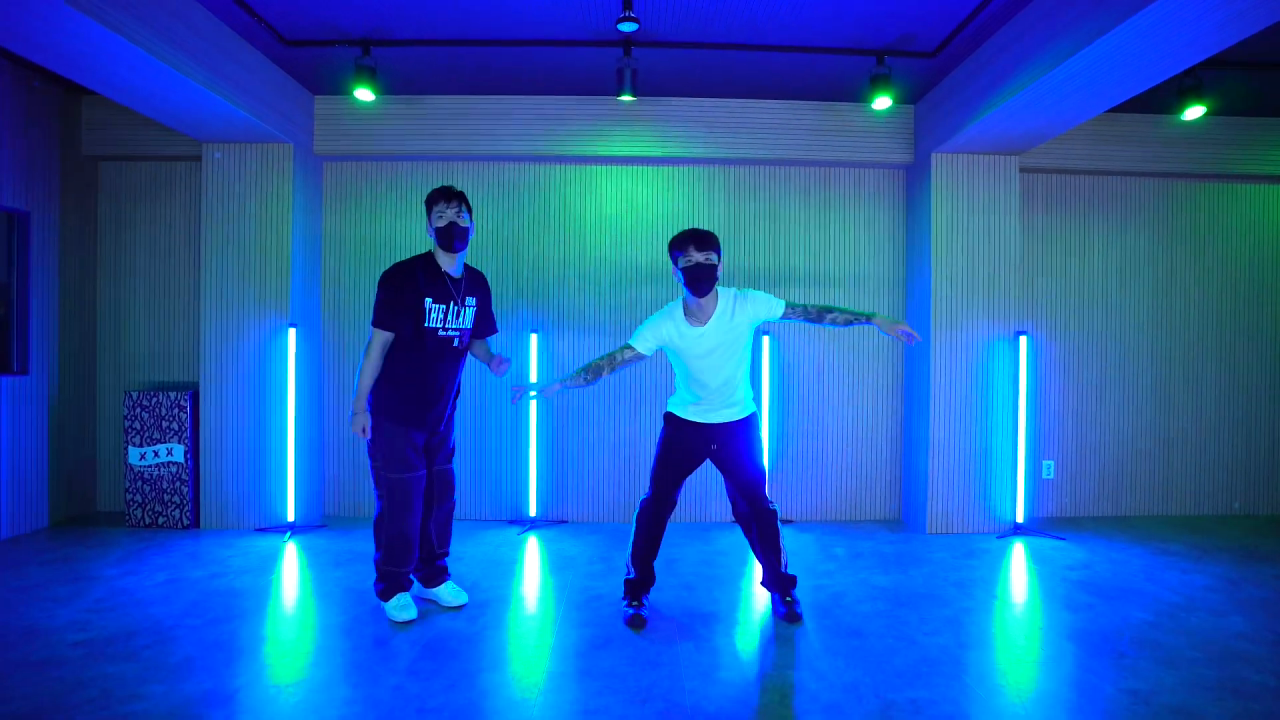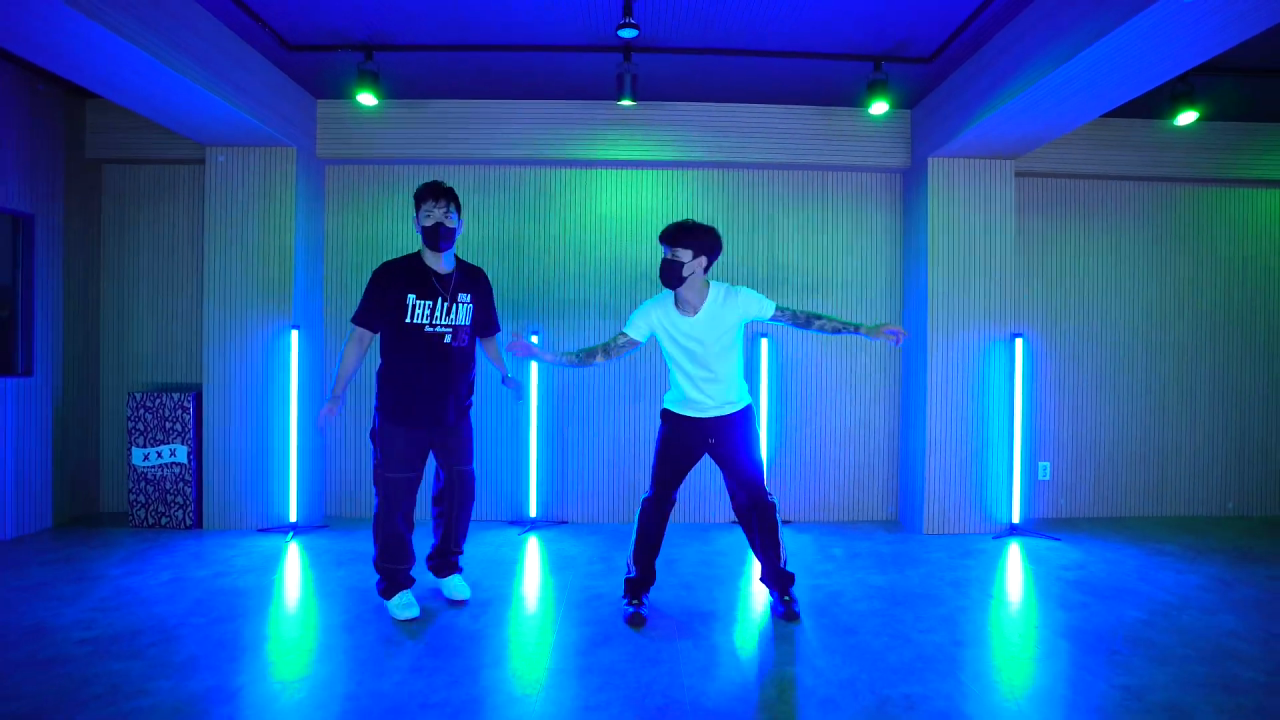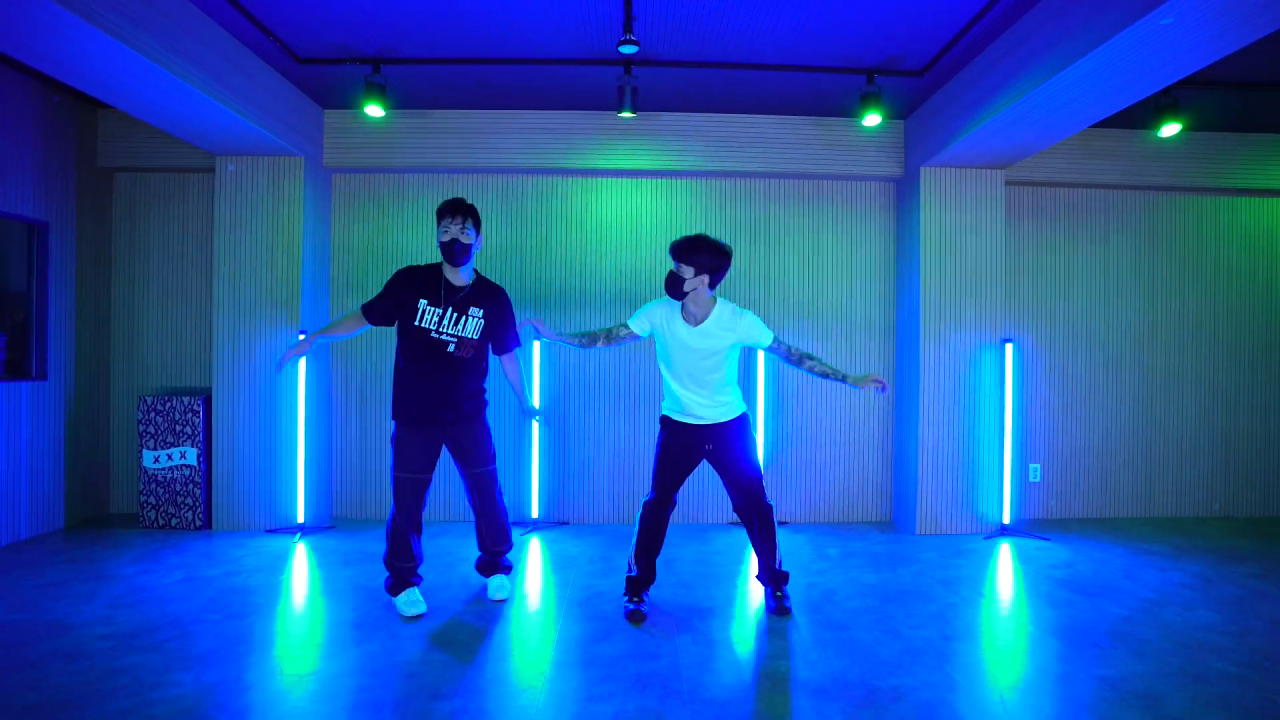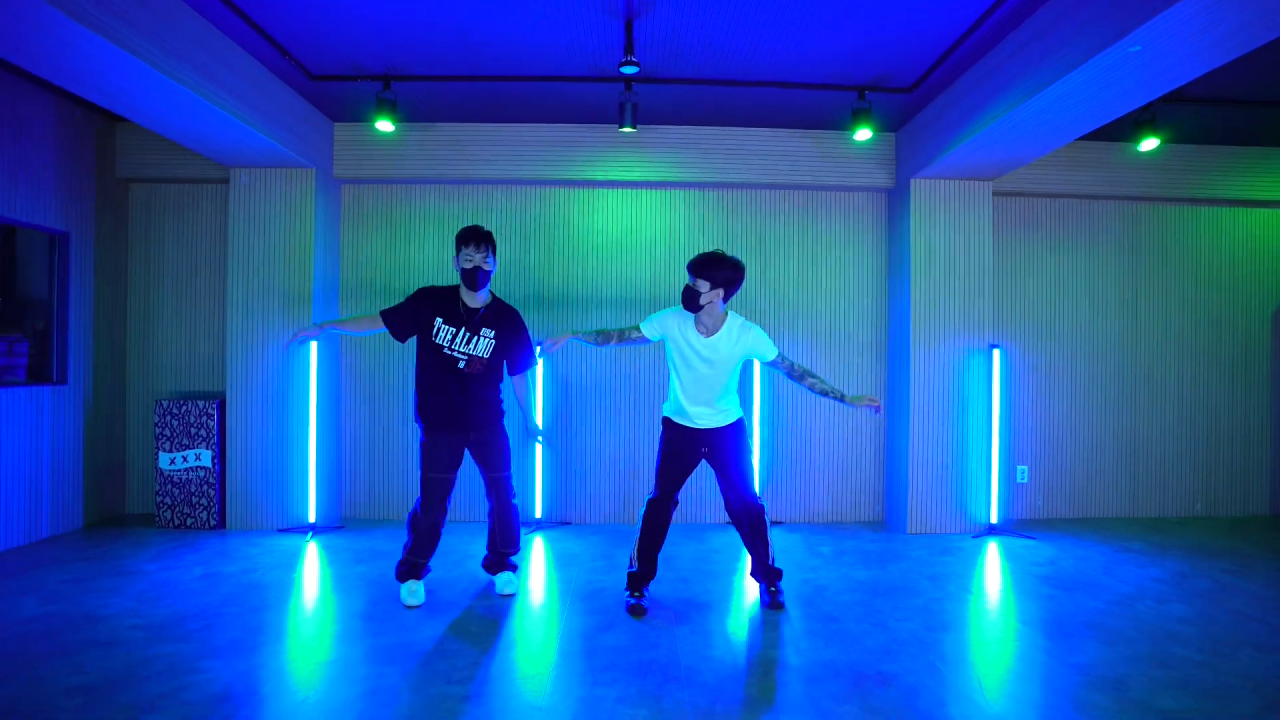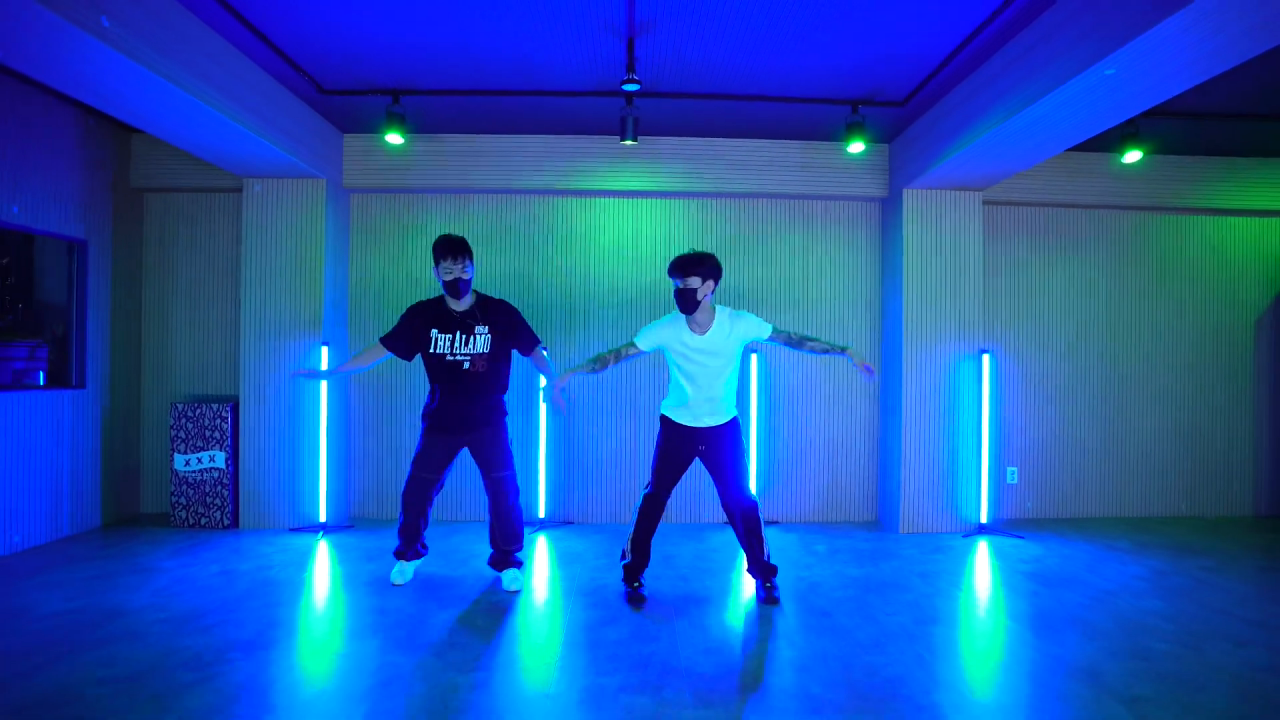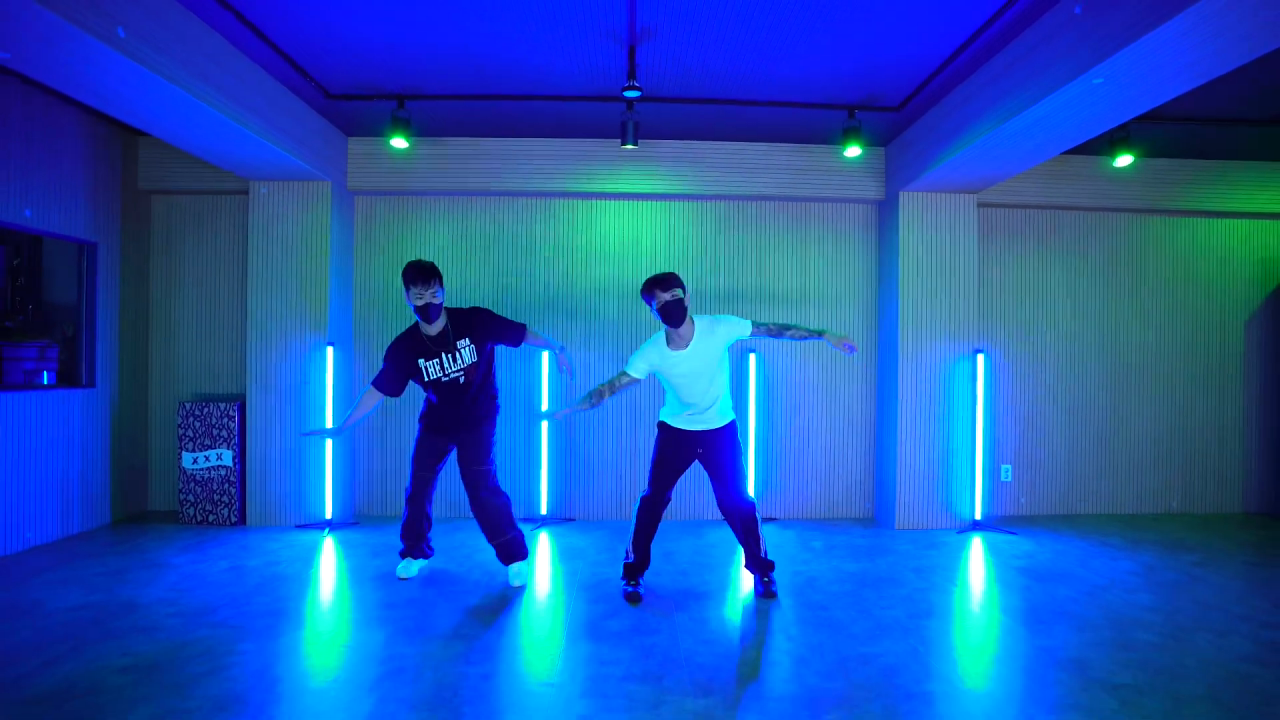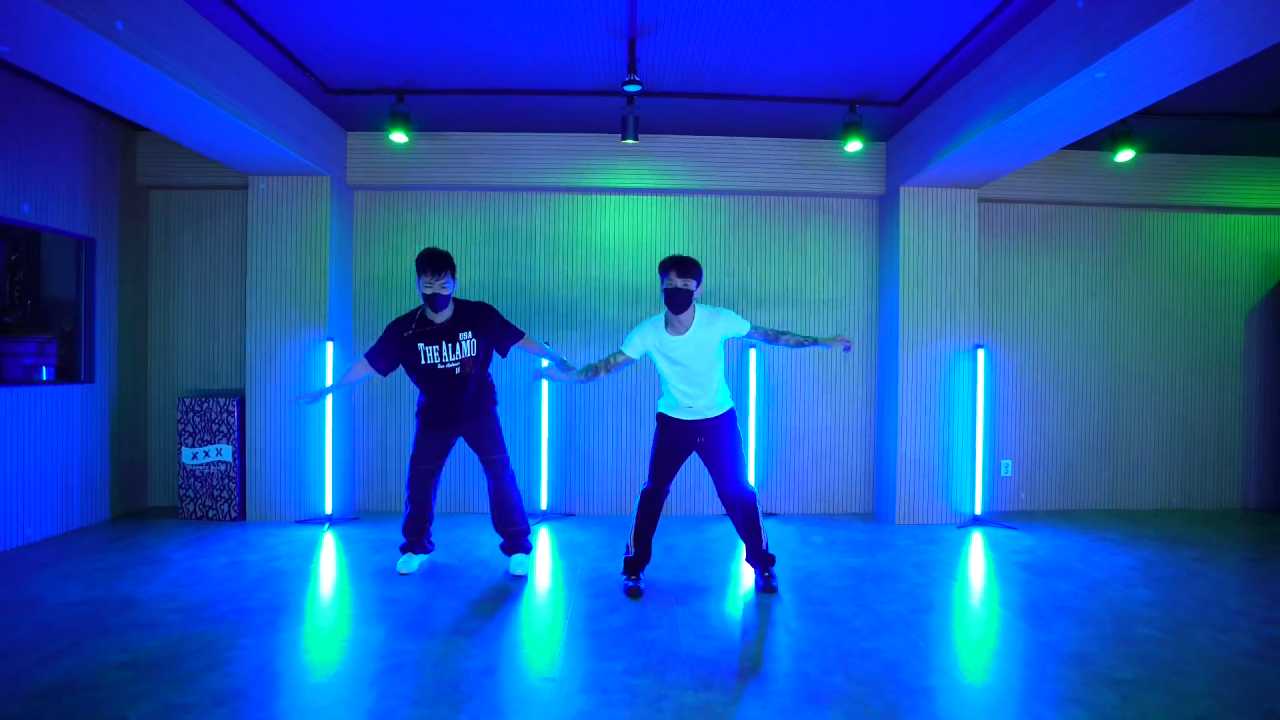
dt=0.2s
person 1, frame 1
left shoulder: (477, 285)
right shoulder: (403, 277)
right elbow: (379, 341)
left wrist: (495, 362)
right wrist: (361, 404)
left hip: (441, 411)
right hip: (396, 412)
left knee: (440, 494)
right knee: (400, 500)
left ankle: (432, 576)
right ankle: (394, 586)
person 1, frame 2
left shoulder: (476, 282)
right shoulder: (392, 275)
left elbow: (487, 337)
right elbow: (361, 335)
left wrist: (507, 375)
right wrist: (337, 393)
left hip: (454, 410)
right hip: (400, 412)
left knee: (458, 490)
right knee: (396, 499)
left ankle: (444, 565)
right ankle: (395, 583)
person 1, frame 3
left shoulder: (494, 298)
right shoulder: (412, 282)
left elbow: (507, 356)
right elbow: (363, 317)
left wrist: (524, 402)
right wrist: (312, 338)
left hip: (469, 414)
right hip: (417, 414)
left knee: (486, 489)
right knee: (409, 498)
left ankle: (495, 566)
right ankle: (403, 581)
person 1, frame 4
left shoulder: (507, 319)
right shoulder: (429, 301)
left elbow: (519, 376)
right elbow: (379, 322)
left wrist: (530, 420)
right wrist: (324, 327)
left hip: (486, 420)
right hip: (438, 420)
left knee: (502, 492)
right knee: (433, 497)
left ankle: (501, 564)
right ankle: (412, 572)
person 1, frame 5
left shoulder: (499, 312)
right shoulder: (420, 316)
left elbow: (533, 350)
right elbow: (381, 350)
left wrist: (554, 385)
right wrist: (334, 373)
left hip: (487, 419)
right hip: (441, 419)
left knee: (503, 490)
right knee: (418, 488)
left ankle: (507, 561)
right ankle: (408, 552)
person 1, frame 6
left shoulder: (475, 321)
right shoulder: (404, 347)
left elbow: (521, 334)
right elbow: (378, 391)
left wrist: (556, 349)
right wrist: (342, 427)
left hip: (478, 418)
right hip: (436, 422)
left knee: (481, 484)
right knee: (418, 487)
left ankle: (514, 556)
right ankle: (415, 552)
person 1, frame 7
left shoulder: (480, 316)
right shoulder: (405, 328)
left elbow: (519, 340)
right elbow: (370, 363)
left wrist: (553, 358)
right wrist: (331, 389)
left hip: (479, 410)
right hip: (435, 415)
left knee: (500, 474)
right knee: (420, 479)
left ankle: (517, 546)
right ankle: (416, 546)
person 2, frame 1
left shoulder: (748, 305)
right shoulder: (663, 324)
left elbow: (809, 312)
right elbow: (613, 361)
left wrist: (875, 320)
right wrist: (555, 385)
left hip: (737, 425)
right hip: (684, 424)
left knee: (755, 507)
right knee: (655, 504)
left ankle: (781, 588)
right ankle: (636, 592)
person 2, frame 2
left shoulder: (737, 301)
right shoulder: (654, 312)
left elbow: (797, 319)
right elbow: (607, 350)
left wrist: (864, 330)
right wrist: (548, 356)
left hip: (733, 418)
right hip: (681, 419)
left knee: (754, 501)
right knee: (657, 501)
left ankle: (780, 586)
right ankle: (636, 590)
person 2, frame 3
left shoulder: (740, 323)
right shoulder: (658, 313)
left elbow: (790, 355)
right elbow: (608, 336)
left wrist: (848, 380)
right wrist: (556, 333)
left hip: (729, 426)
right hip: (678, 426)
left knee: (754, 503)
right knee: (658, 502)
left ankle: (774, 584)
right ankle: (637, 588)
person 2, frame 4
left shoulder: (747, 335)
right shoulder: (670, 321)
left elbow: (793, 369)
right elbow: (621, 336)
left wrist: (846, 397)
right wrist: (573, 337)
left hip: (727, 429)
right hip: (679, 428)
left knee: (745, 503)
right knee: (660, 502)
left ankle: (768, 579)
right ankle: (638, 583)
person 2, frame 5
left shoulder: (740, 323)
right shoulder: (665, 330)
left elbow: (792, 338)
right elbow: (619, 355)
left wrist: (845, 351)
right wrist: (575, 371)
left hip: (722, 428)
right hip: (677, 427)
left knee: (740, 501)
right knee: (654, 496)
left ankle: (764, 574)
right ankle: (632, 574)
person 2, frame 6
left shoulder: (720, 328)
right shoulder: (652, 352)
left elbow: (771, 330)
right elbow: (611, 386)
left wrist: (824, 335)
right wrist: (569, 409)
left hip: (720, 431)
right hip: (675, 431)
left knee: (737, 502)
right knee: (653, 500)
left ankle: (762, 570)
right ankle: (633, 574)
person 2, frame 7
left shoulder: (719, 321)
right shoulder: (647, 332)
left elbow: (768, 336)
right elbow: (608, 364)
left wrist: (822, 341)
right wrist: (565, 375)
left hip: (719, 420)
right hip: (673, 421)
left knee: (737, 492)
right knee: (653, 491)
left ankle: (762, 563)
right ankle: (634, 567)
